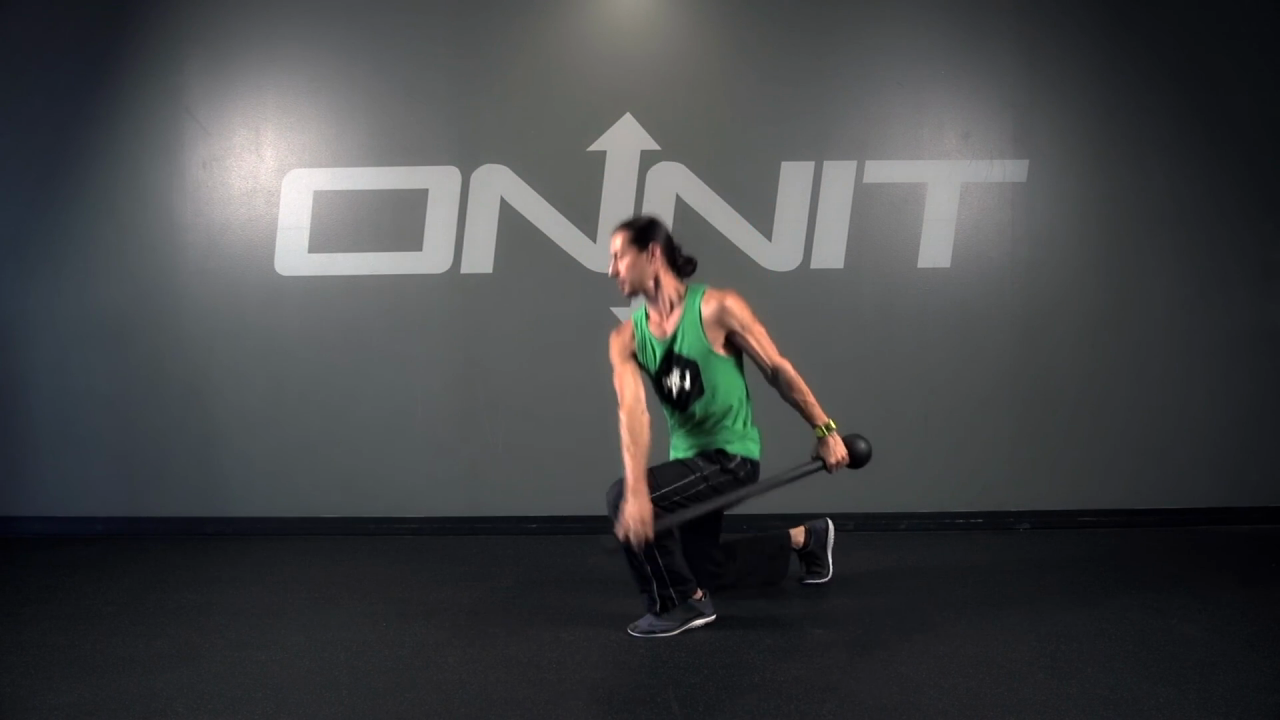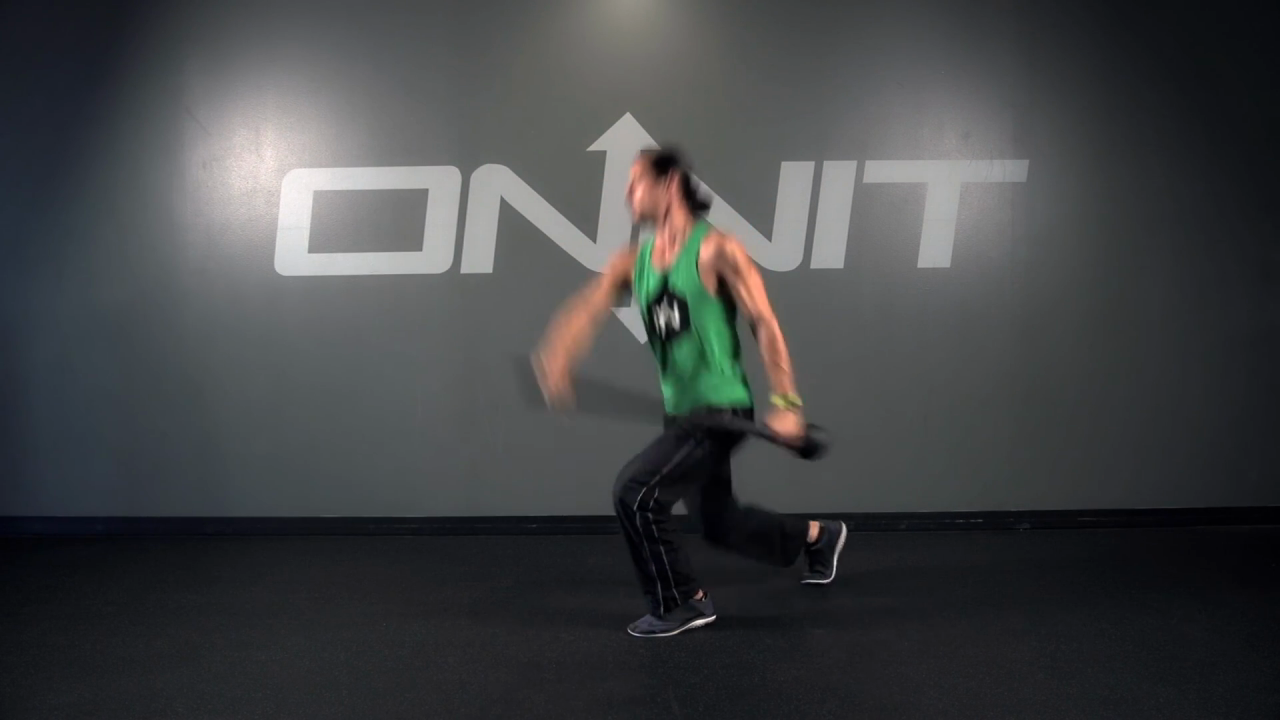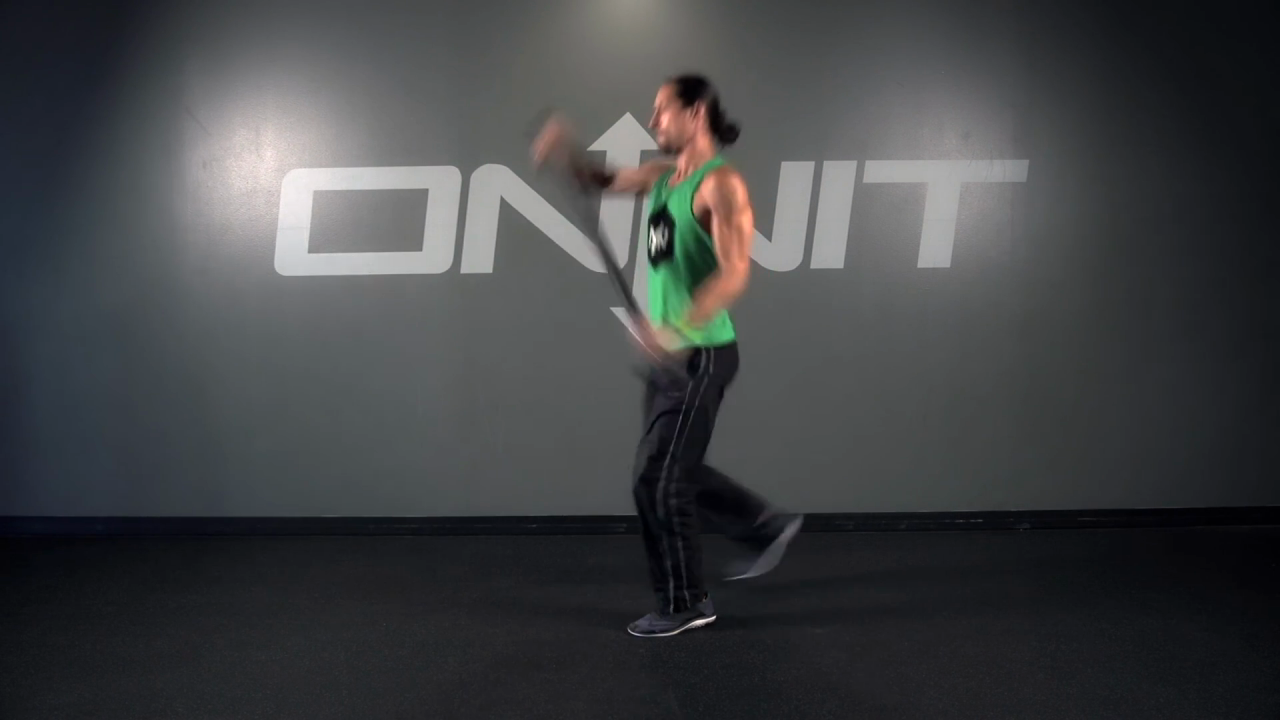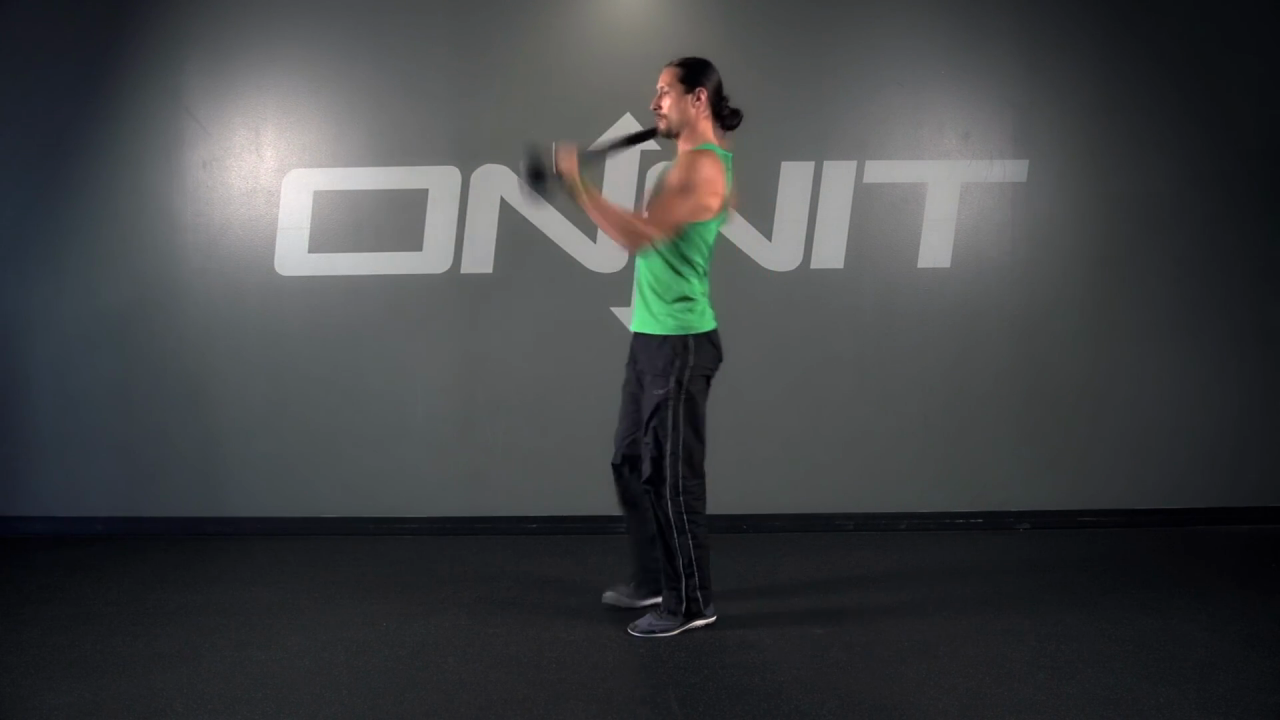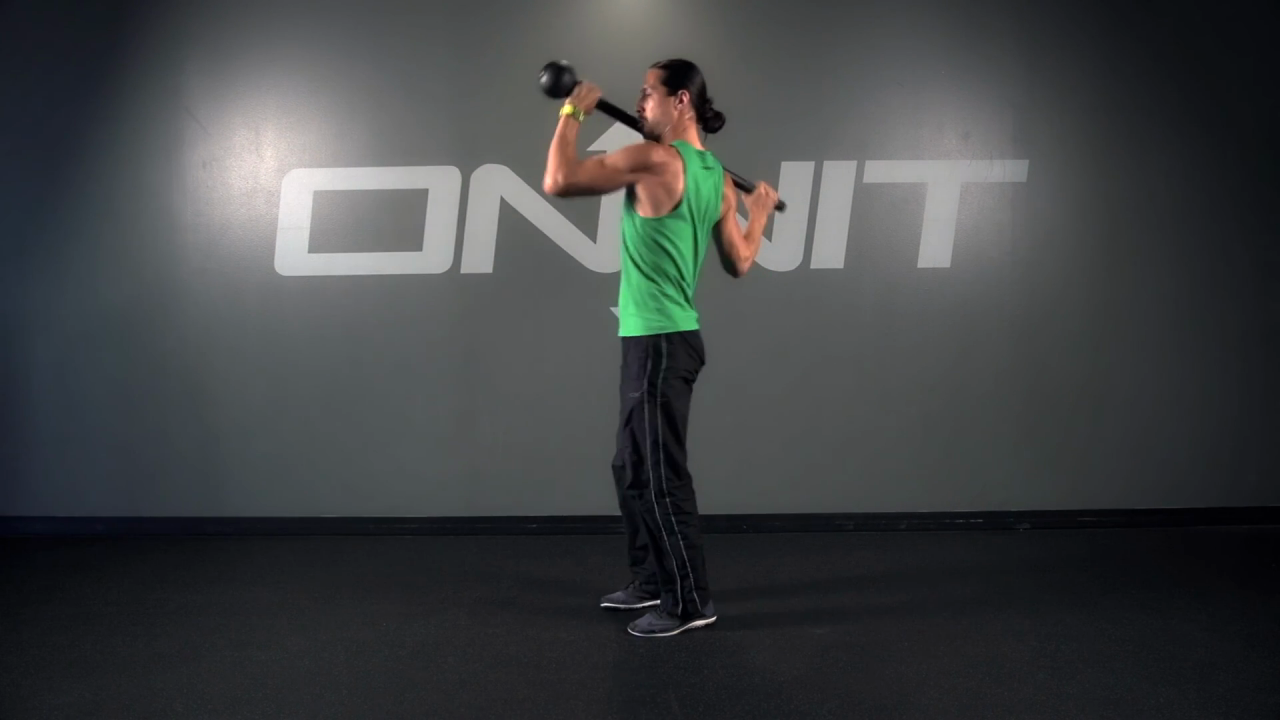
dt=0.2s
person 1, frame 1
left shoulder: (716, 308)
right shoulder: (625, 337)
left elbow: (778, 370)
right elbow: (632, 411)
left wrist: (825, 431)
right wrist: (639, 489)
left hip: (731, 457)
right hip: (688, 457)
left knee: (620, 498)
right knee: (705, 567)
left ankle: (681, 603)
right ankle: (806, 539)
person 1, frame 2
left shoulder: (716, 248)
right shoulder: (633, 258)
left elbow: (764, 325)
right elbow: (589, 306)
left wrist: (784, 402)
right wrist: (557, 355)
left hip: (719, 410)
right hip: (680, 412)
left knee: (636, 492)
right knee: (719, 523)
left ankle: (684, 603)
right ankle: (815, 538)
person 1, frame 3
left shoulder: (722, 184)
right shoulder: (665, 174)
left elbow: (734, 272)
right elbow: (604, 180)
left wrist: (679, 327)
right wrist: (568, 149)
left hip: (700, 358)
right hip: (668, 357)
left knee: (659, 482)
right knee: (681, 472)
left ankle: (685, 602)
right ankle: (766, 527)
person 1, frame 4
left shoulder: (700, 167)
right shoulder: (694, 159)
left elbow: (637, 233)
left wrist: (576, 183)
left hip: (681, 343)
right hip: (650, 338)
left knee: (666, 475)
right knee: (631, 464)
left ankle: (690, 601)
right ankle: (655, 577)
person 1, frame 5
left shoulder: (655, 160)
right shoulder: (715, 177)
left elbow: (556, 183)
right elbow: (739, 262)
left wrist: (571, 113)
right wrist: (759, 211)
left hip: (659, 343)
right hip: (653, 338)
left knee: (658, 475)
right knee: (631, 469)
left ankle: (689, 602)
right ankle: (652, 580)
